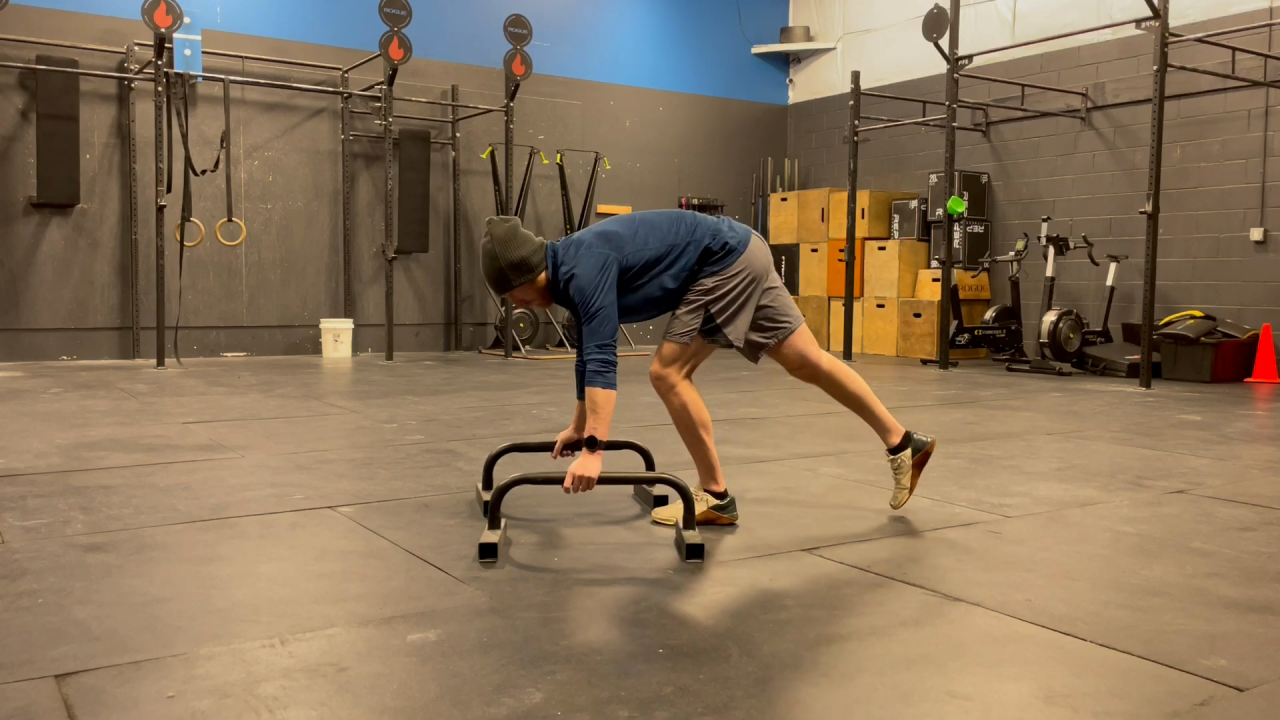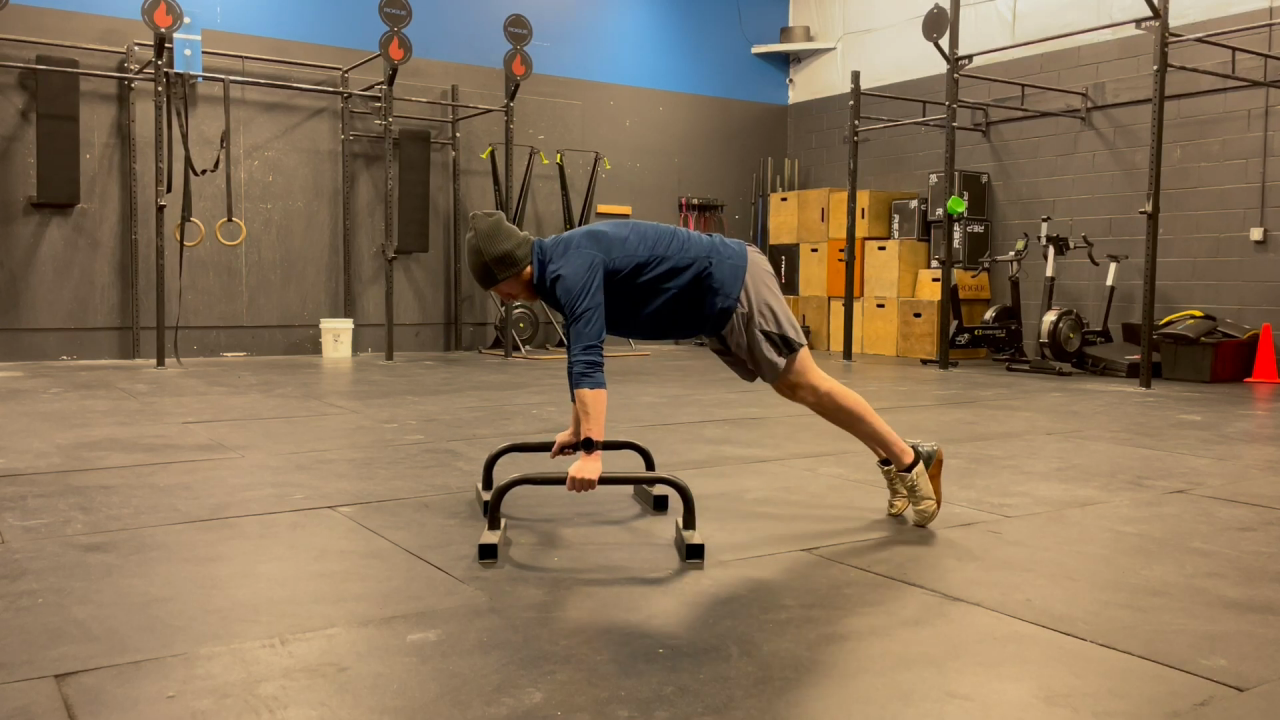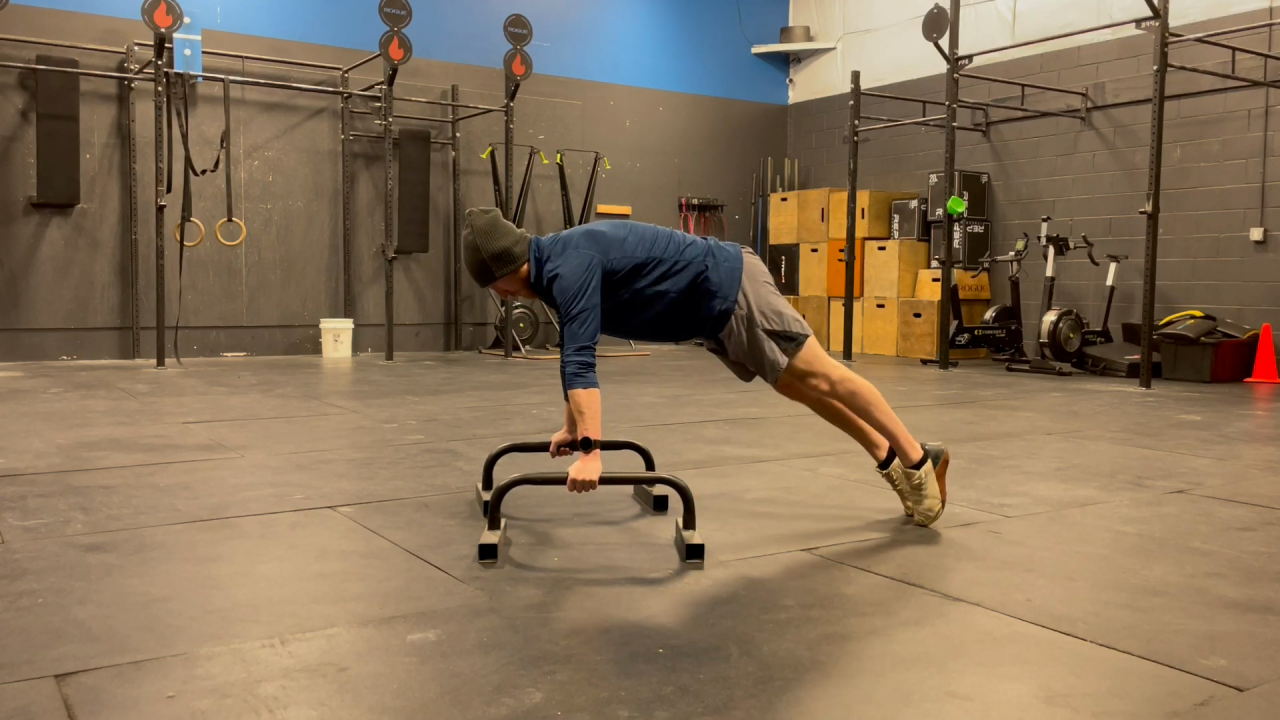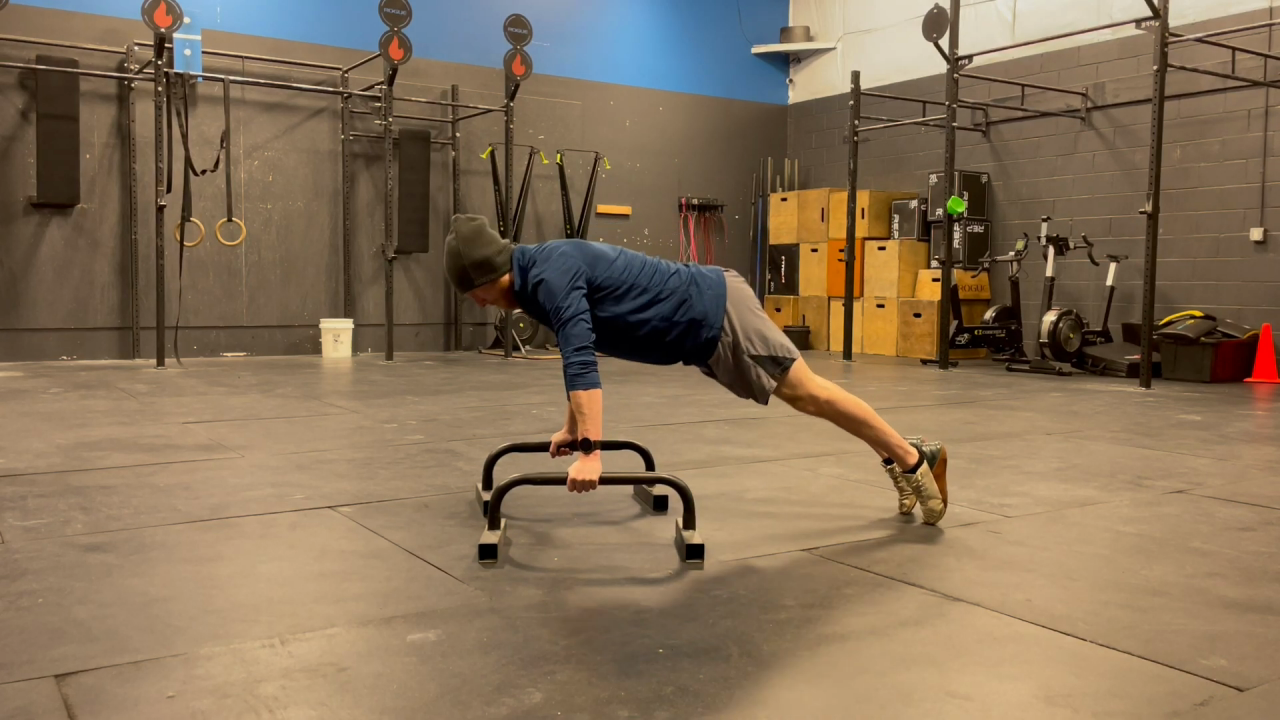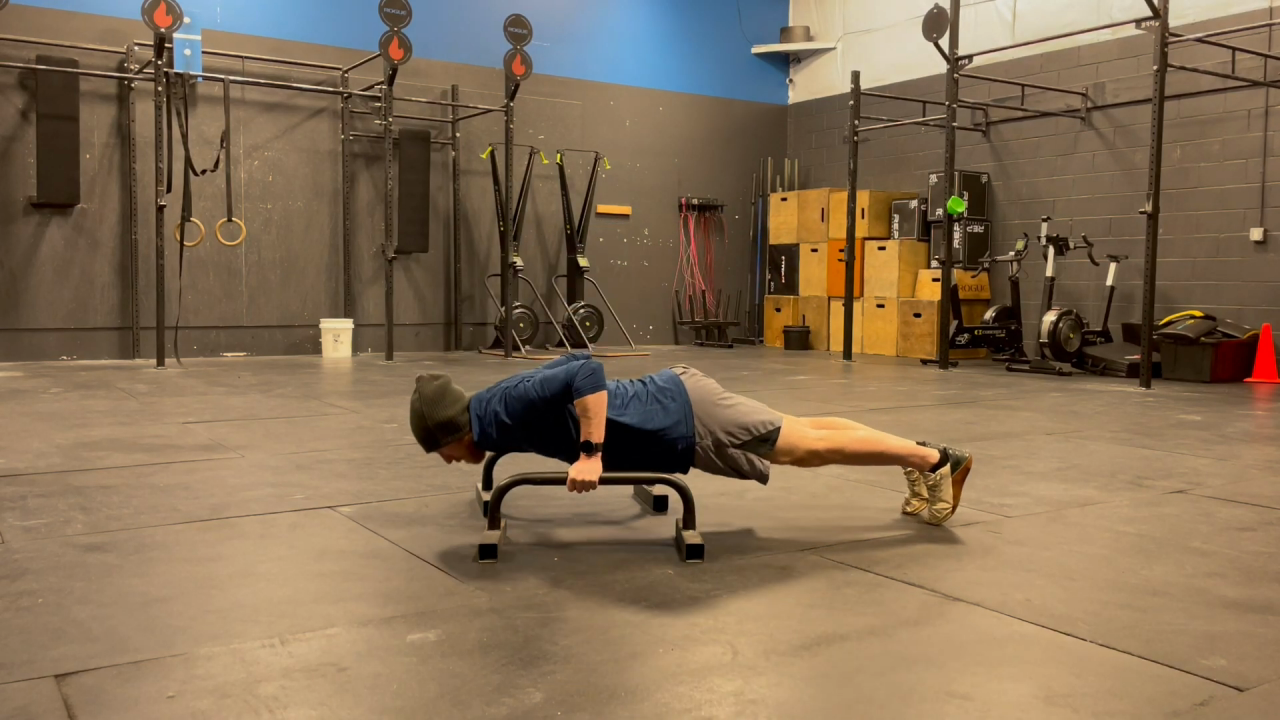
dt=1s
person 1, frame 1
left shoulder: (584, 270)
right shoulder: (573, 271)
left elbow: (602, 360)
right elbow: (589, 353)
left wrist: (592, 450)
right wrist: (576, 427)
left hip: (728, 260)
right hip: (742, 257)
left knee: (668, 373)
right knee: (808, 363)
left ankle: (715, 496)
right ankle: (903, 445)
person 1, frame 2
left shoulder: (572, 269)
right shoulder: (563, 267)
left elbow: (588, 361)
right elbow: (581, 353)
left wrist: (592, 453)
right wrist: (577, 429)
left hip: (732, 282)
right hip: (722, 294)
left knee: (808, 384)
right knee: (797, 385)
left ankle: (911, 461)
right ankle: (890, 458)
person 1, frame 3
left shoulder: (569, 266)
right shoulder: (555, 267)
left elbow: (581, 360)
right elbow: (573, 354)
left wrist: (591, 452)
right wrist: (572, 428)
left hip: (727, 286)
right hip: (716, 302)
left knee: (818, 375)
right knee: (798, 383)
left ankle: (918, 457)
right ankle: (888, 456)
person 1, frame 4
left shoulder: (549, 275)
right shoulder: (541, 275)
left elbow: (581, 361)
right elbow: (584, 351)
left wrist: (589, 452)
right wrist: (573, 426)
left hip: (714, 314)
right hip: (704, 323)
left knee: (808, 394)
right knee: (803, 394)
left ankle: (915, 459)
right ankle: (899, 458)
person 1, frame 5
left shoulder: (504, 414)
right shoulder: (503, 408)
left elbow: (586, 371)
right elbow: (572, 370)
left wrist: (590, 454)
right wrist: (569, 433)
left hip: (686, 419)
right hip: (673, 399)
left knee: (810, 447)
right knee: (800, 435)
left ankle: (935, 460)
right ankle: (917, 453)
